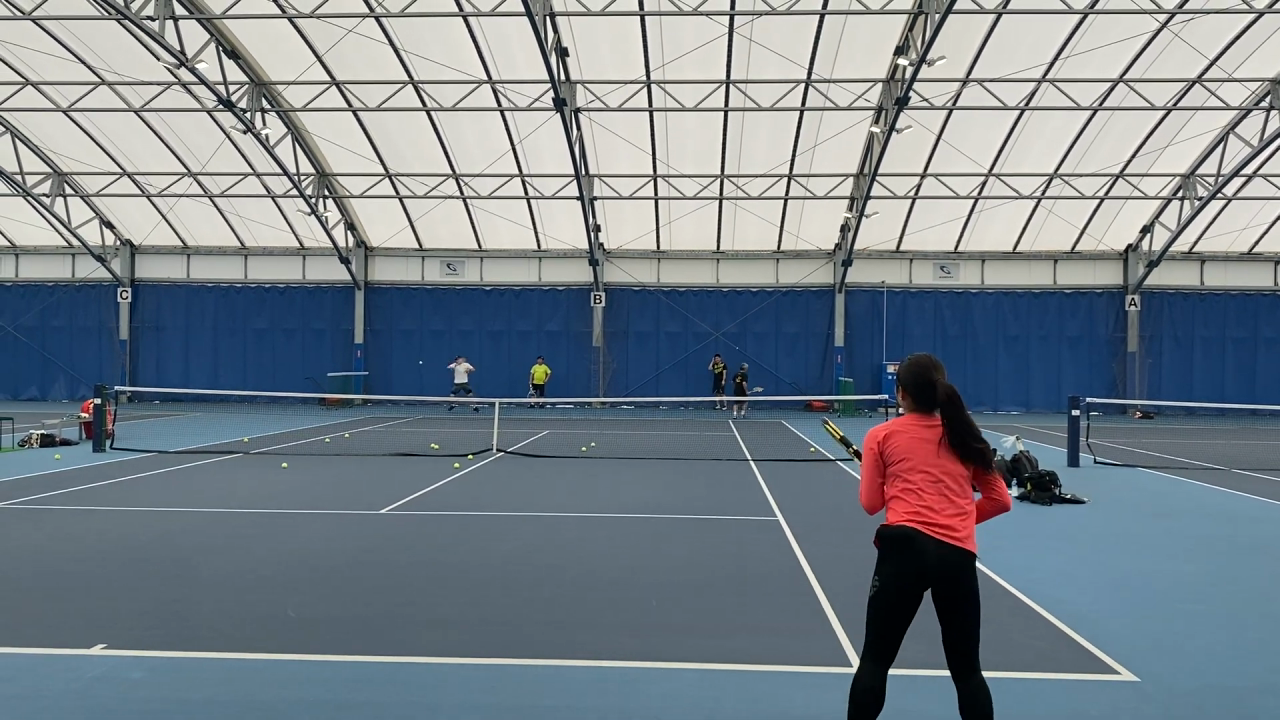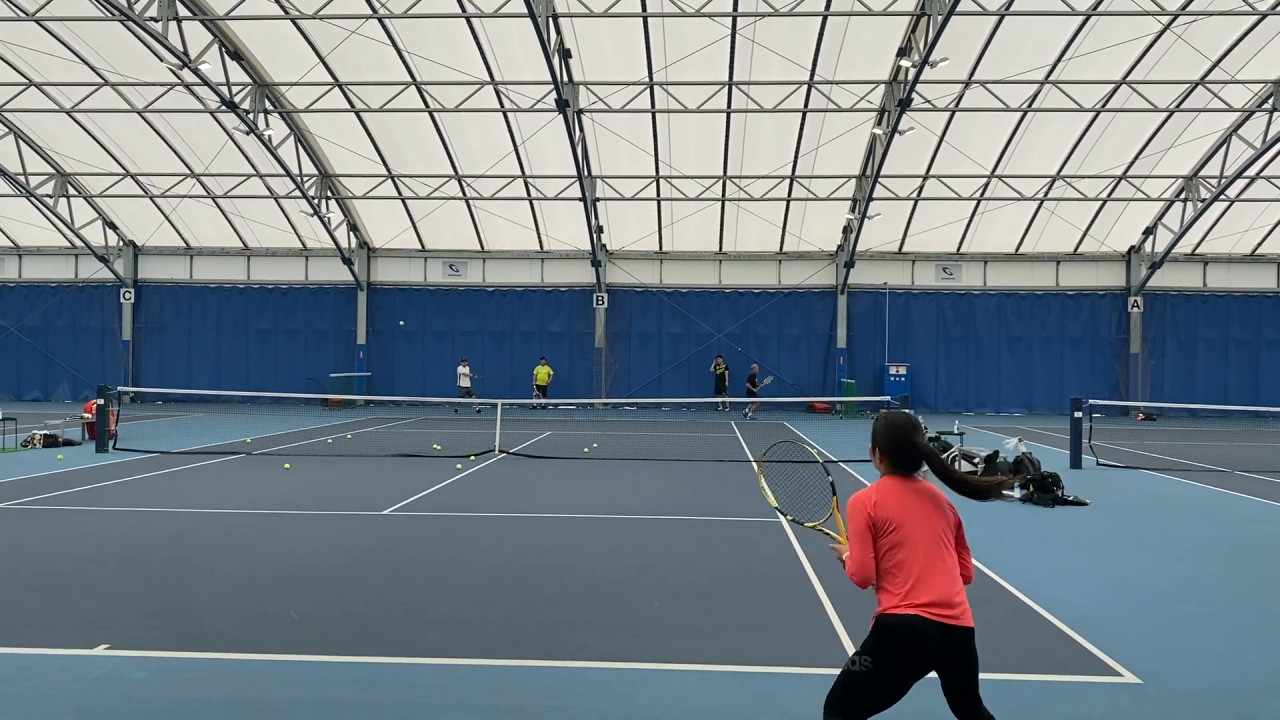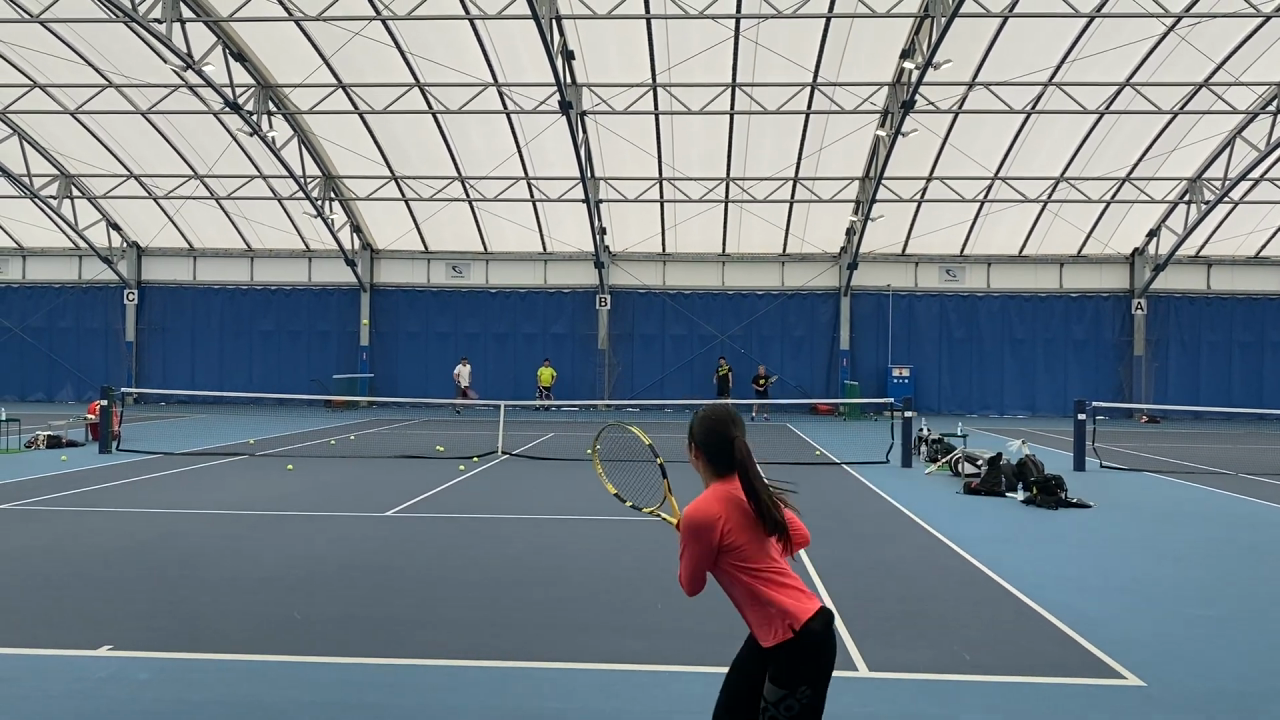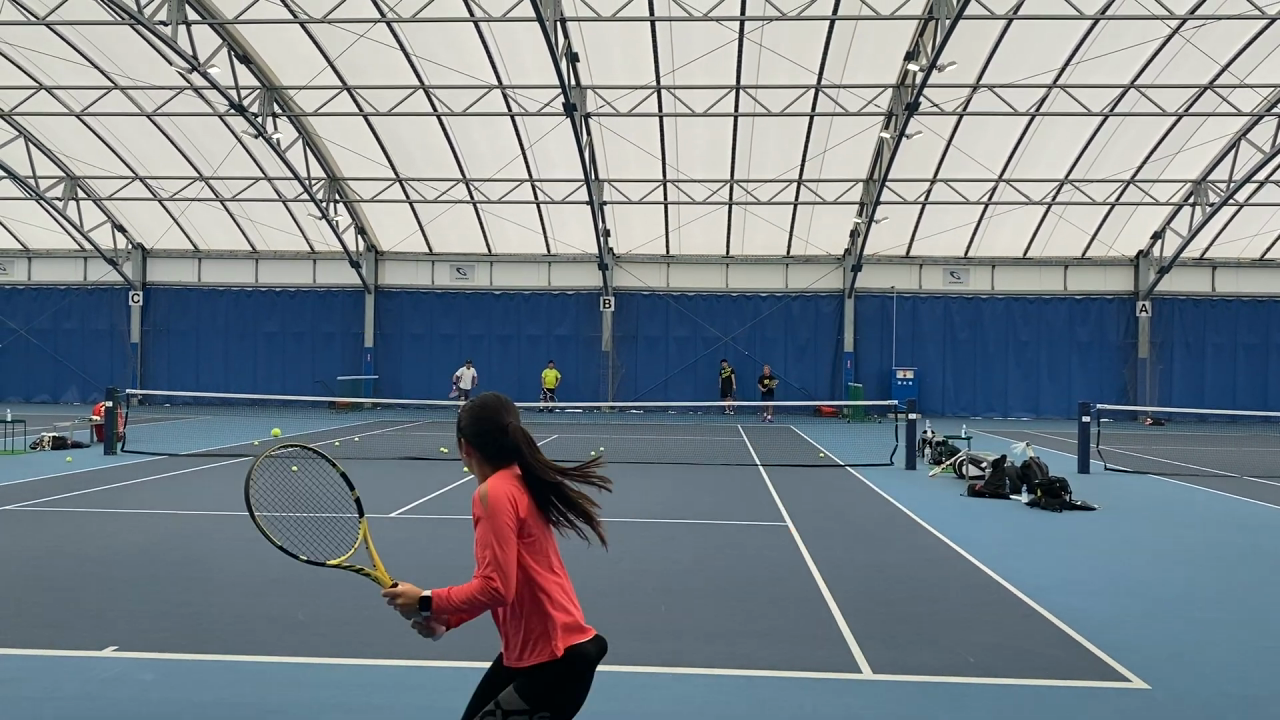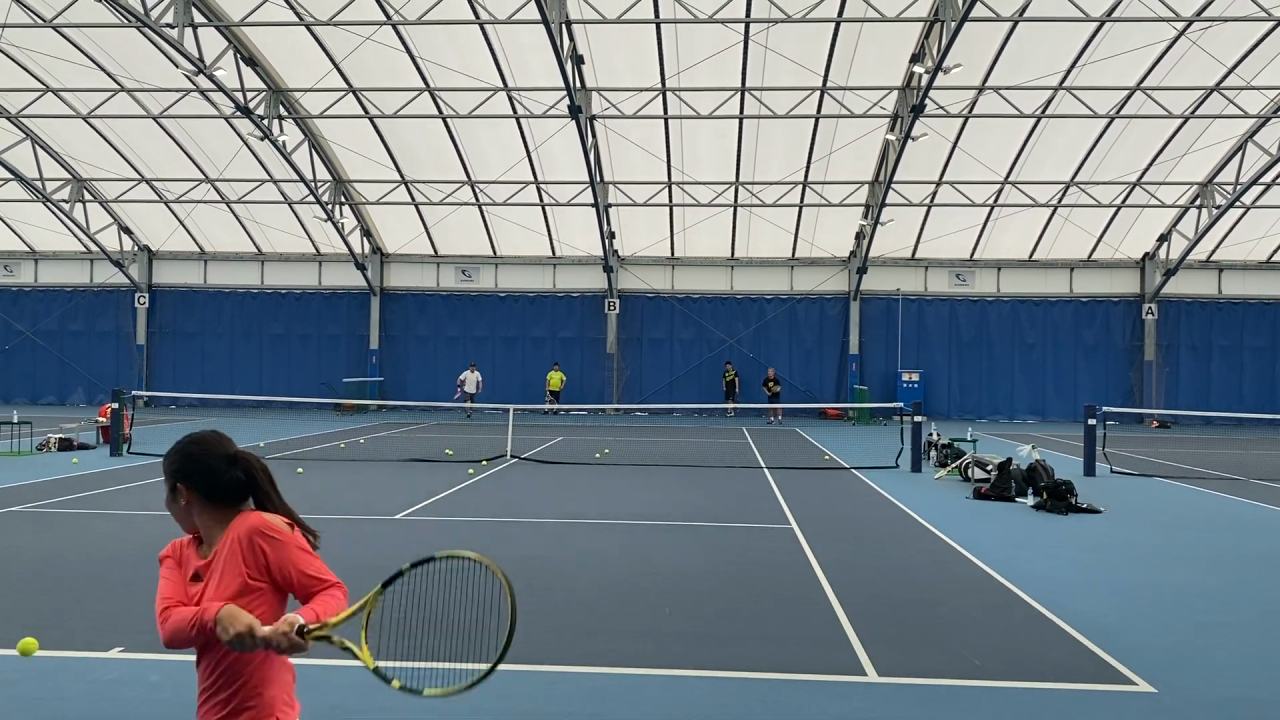
dt=0.3s
person 1, frame 1
left shoulder: (881, 435)
right shoulder: (965, 441)
left elbow: (870, 502)
right elbow: (1001, 501)
left hip: (904, 547)
right hip: (958, 557)
left knee: (874, 660)
right knee: (967, 669)
person 1, frame 2
left shoulder: (864, 502)
right shoulder: (943, 503)
left elbow: (862, 578)
left wrist: (849, 556)
left hip: (903, 630)
right hip: (957, 632)
person 1, frame 3
left shoulder: (700, 514)
right shoulder: (753, 492)
left elbow: (691, 584)
right elbow: (800, 537)
left wrist: (688, 549)
right hip: (788, 631)
person 1, frame 4
left shoulder: (493, 496)
left elbow: (498, 588)
right elbow: (486, 587)
left wrist: (425, 602)
right wrist: (441, 621)
right hip: (531, 657)
person 1, frame 5
left shoulder: (260, 529)
right shoulder: (178, 553)
left elbow: (333, 593)
right elbow: (171, 626)
left wrist: (298, 623)
right wrist: (219, 617)
